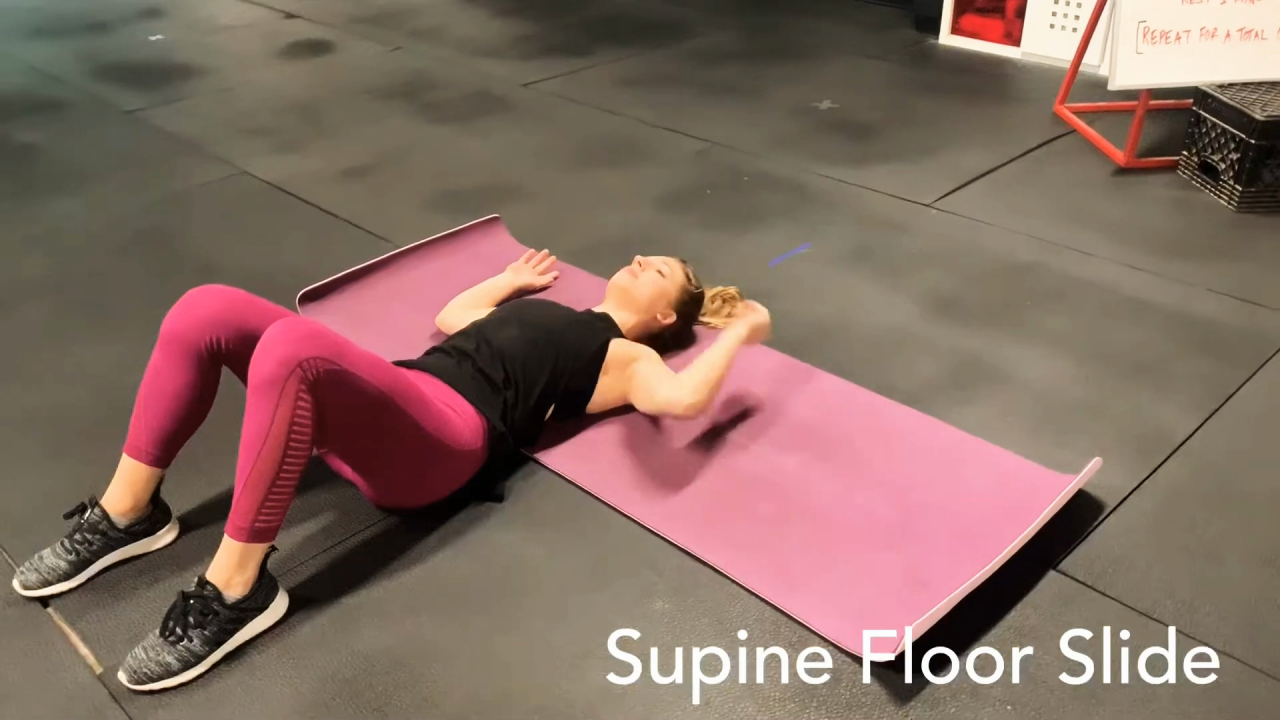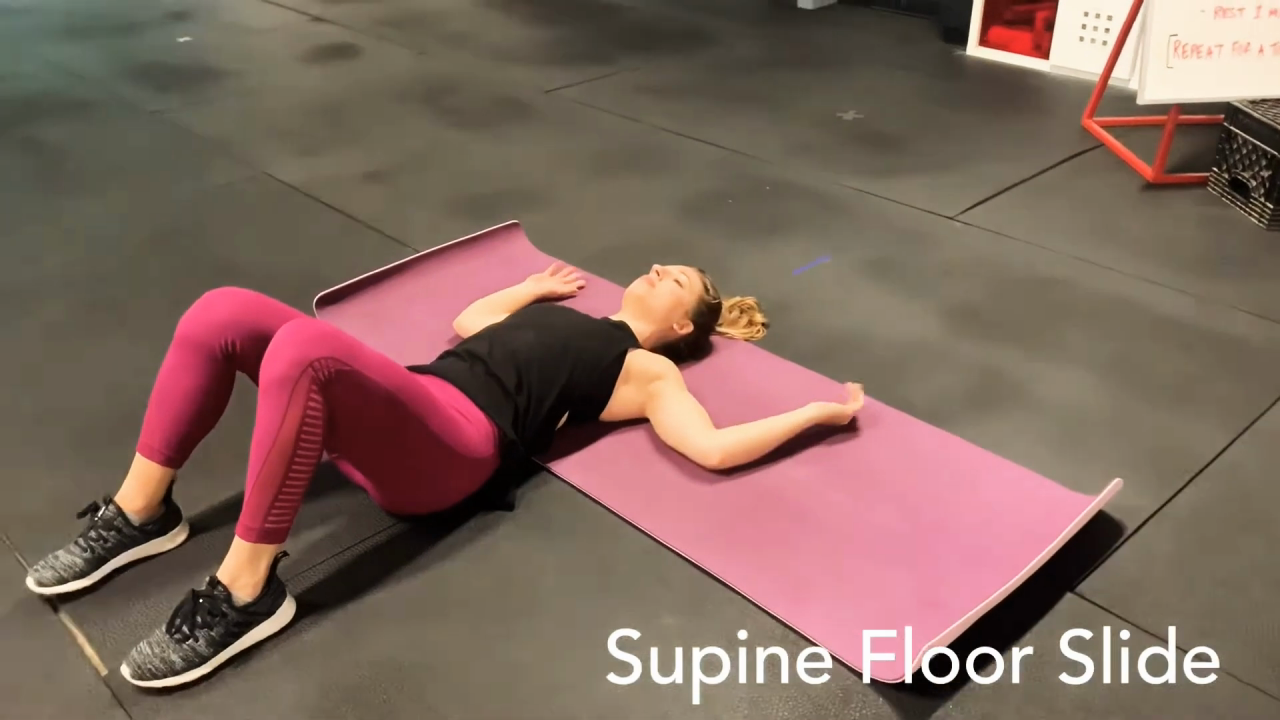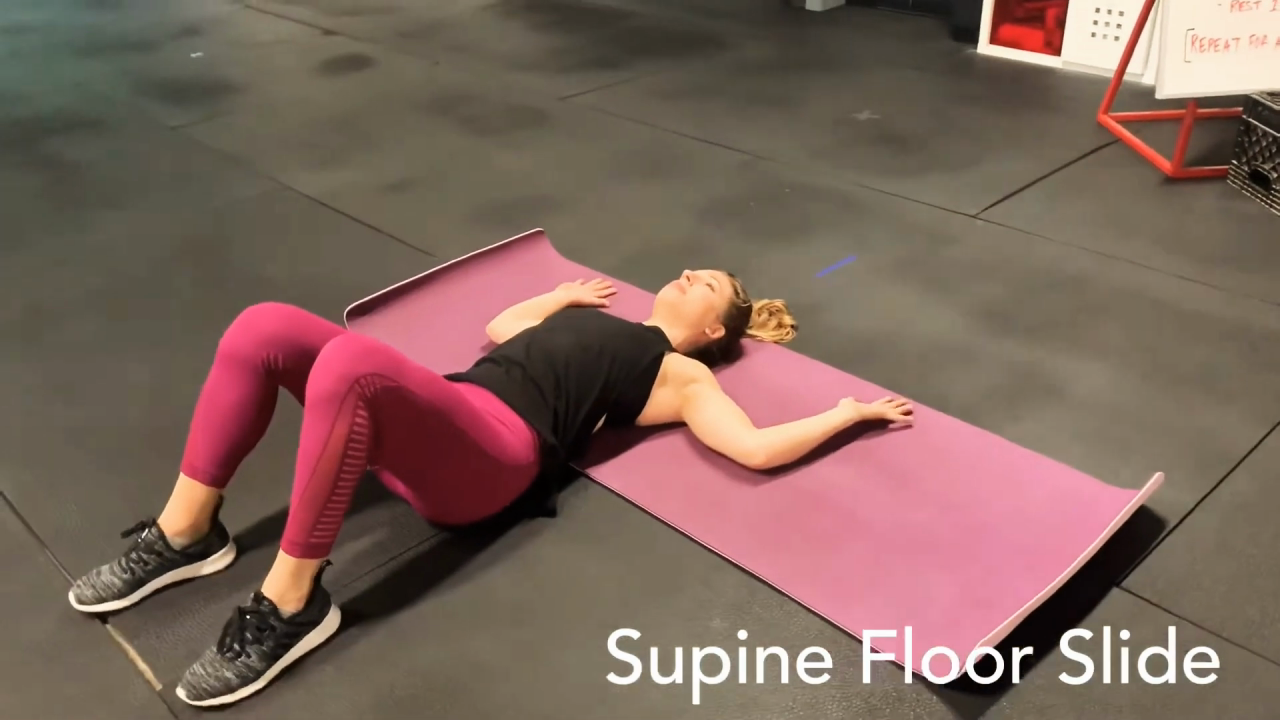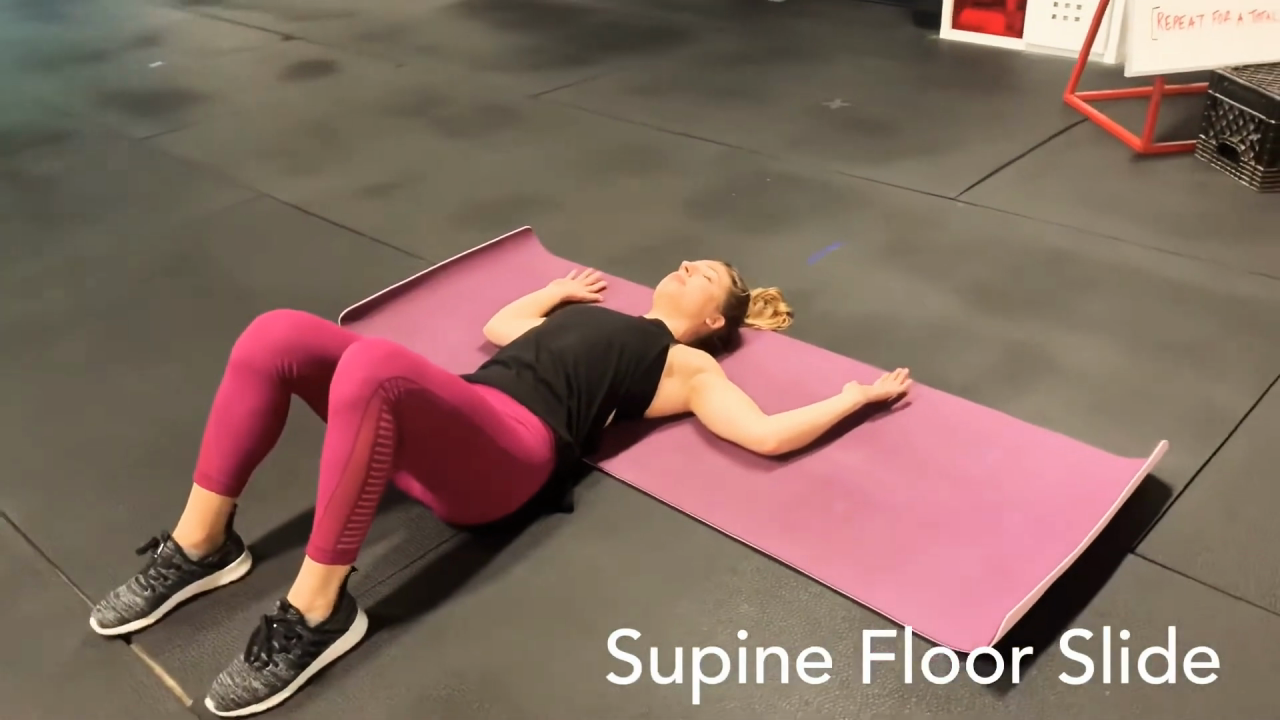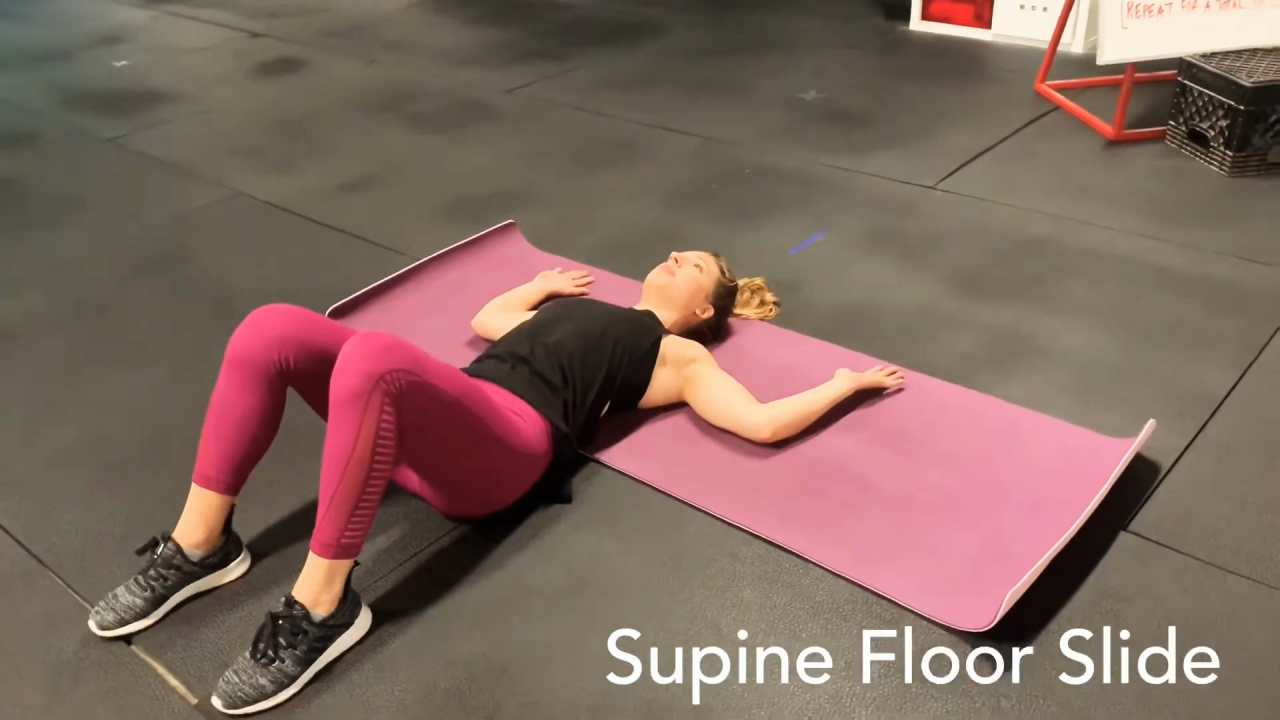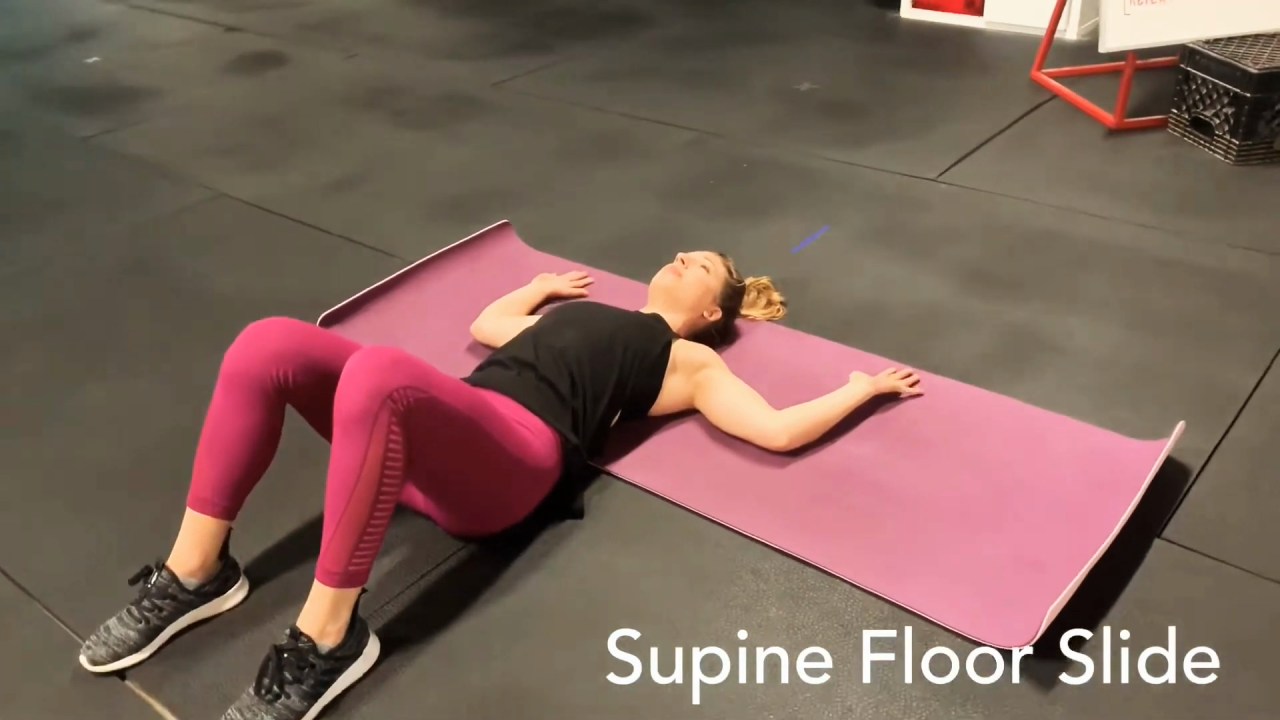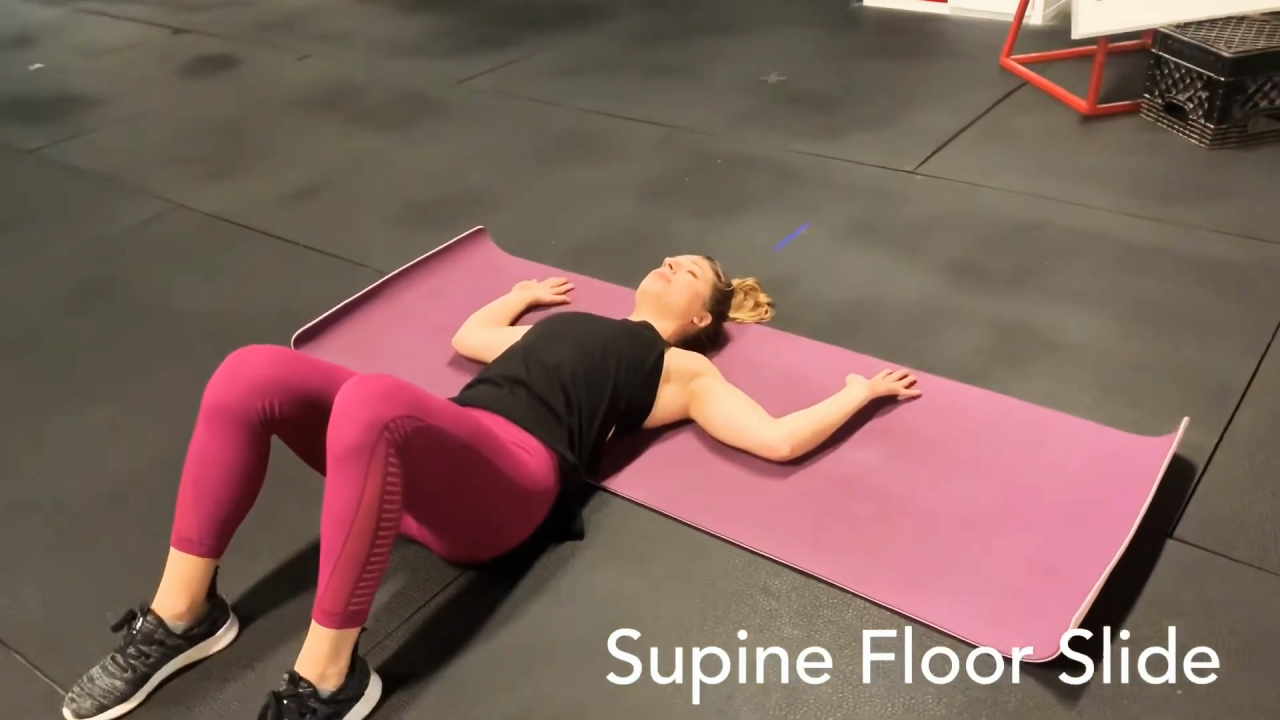
dt=0.7s
person 1, frame 1
left shoulder: (627, 356)
right shoulder: (549, 310)
left elbow: (681, 397)
right elbow: (449, 317)
left wrist: (737, 331)
right wrist: (510, 279)
left hip: (442, 437)
right hip: (388, 401)
left knee: (291, 347)
right knee: (206, 311)
left ankle: (235, 589)
right ankle: (126, 512)
person 1, frame 2
left shoulder: (646, 371)
right shoulder: (568, 317)
left elbow: (713, 447)
right elbow: (468, 321)
left wrist: (816, 412)
right wrist: (534, 285)
left hip: (454, 443)
right hip: (401, 408)
left knee: (302, 347)
right knee: (223, 312)
left ankle: (246, 591)
right ankle: (141, 514)
person 1, frame 3
left shoulder: (680, 371)
right shoulder: (597, 320)
left elbow: (756, 446)
right elbow: (500, 326)
left wrist: (850, 410)
right wrist: (562, 294)
left hip: (492, 451)
right hip: (434, 417)
left knee: (348, 361)
right knee: (264, 328)
left ankle: (291, 602)
right ankle: (185, 532)
person 1, frame 4
left shoulder: (686, 365)
right shoulder: (590, 313)
left elbow: (767, 434)
right elbow: (499, 325)
left wrist: (856, 395)
right wrist: (559, 289)
left hip: (509, 450)
right hip: (442, 425)
left knee: (371, 363)
right knee: (275, 336)
left ankle: (316, 610)
right ankle: (201, 545)
person 1, frame 5
left shoulder: (678, 354)
right shoulder: (582, 308)
left elbow: (763, 421)
right elbow: (486, 318)
left wrist: (848, 380)
right wrist: (548, 283)
left hip: (506, 440)
right hip: (436, 419)
left knee: (372, 355)
right knee: (271, 330)
left ankle: (322, 605)
right ankle: (200, 544)
person 1, frame 6
left shoulder: (689, 360)
right shoulder: (578, 310)
left elbow: (778, 427)
right elbow: (488, 323)
left wrist: (862, 386)
right wrist: (543, 283)
left hip: (516, 453)
right hip: (439, 433)
left knee: (377, 371)
right knee: (268, 344)
left ankle: (329, 635)
right ankle: (196, 572)
person 1, frame 7
left shoulder: (682, 370)
right shoulder: (563, 322)
left elbow: (778, 438)
right elbow: (467, 337)
left wrist: (858, 392)
right wrist: (523, 293)
left hip: (509, 473)
right hip: (428, 445)
left knee: (370, 401)
right knee: (252, 373)
right ankle: (182, 613)
